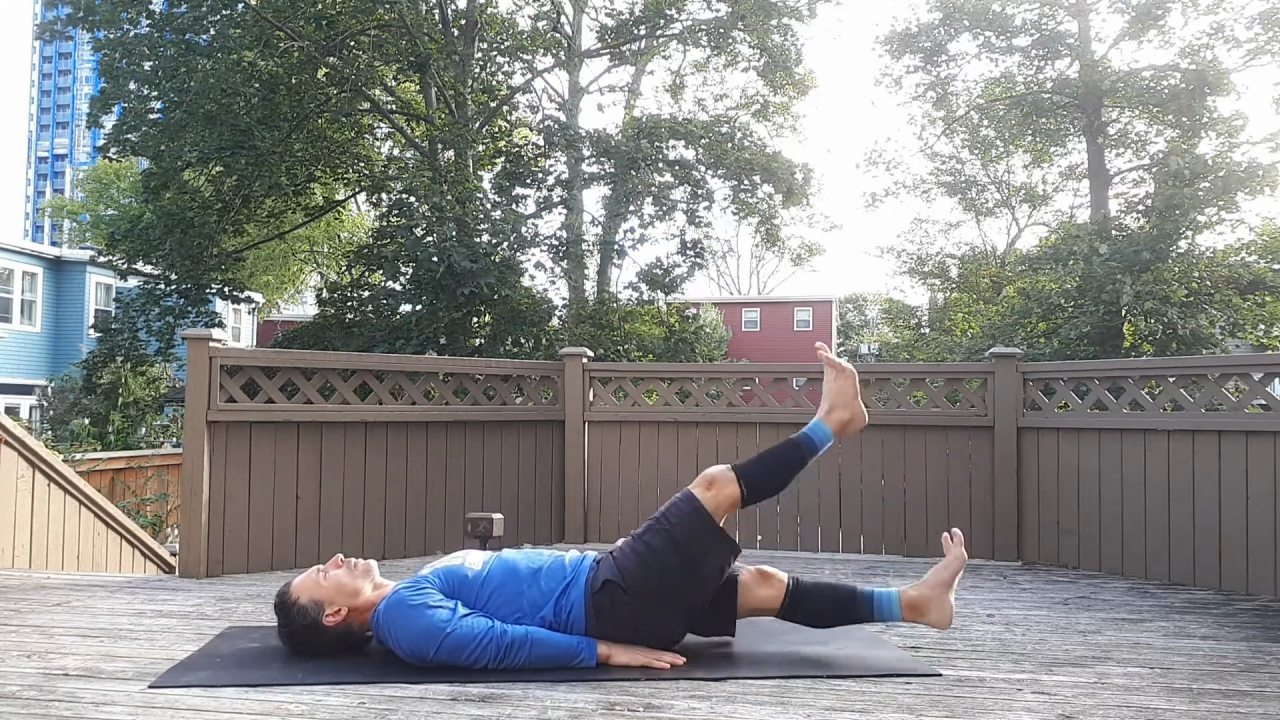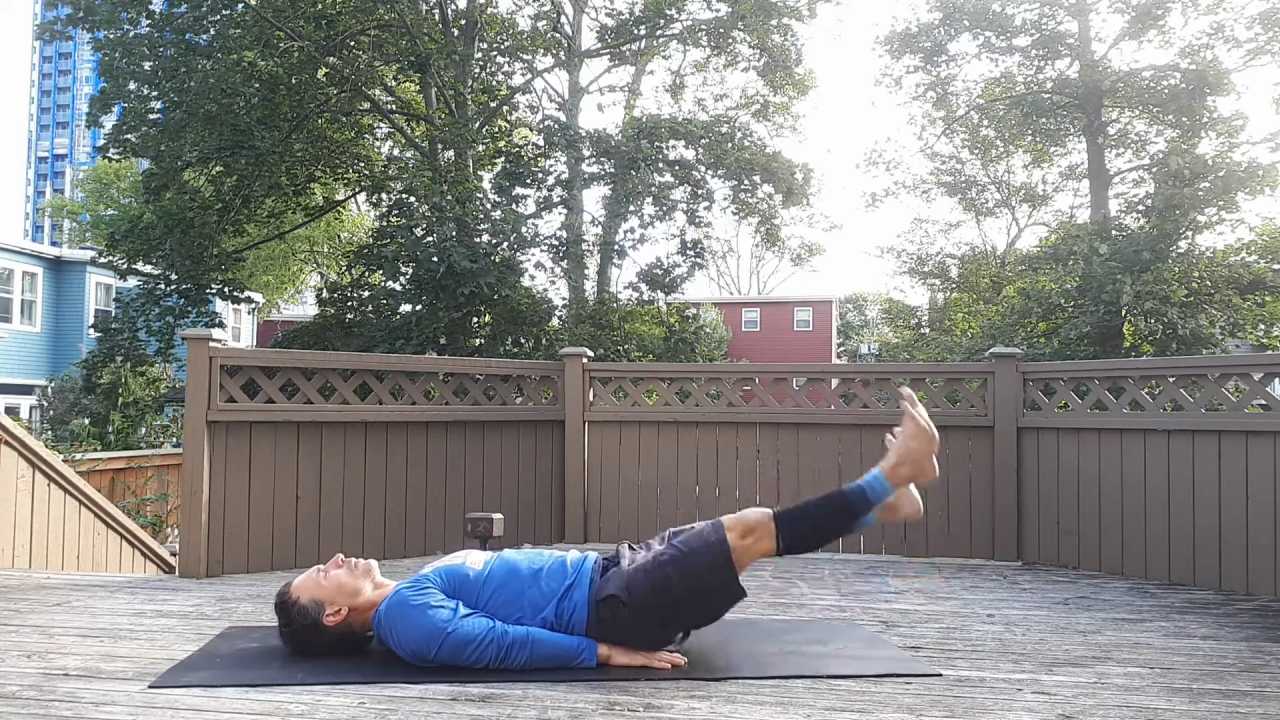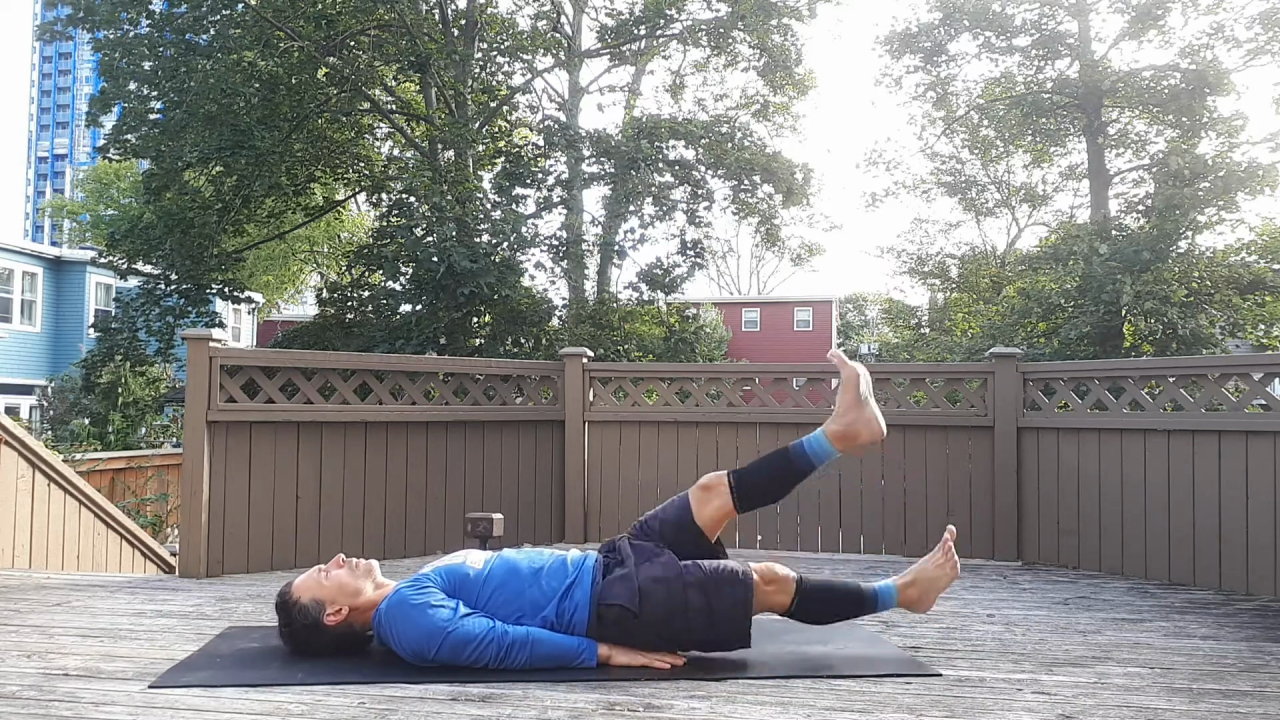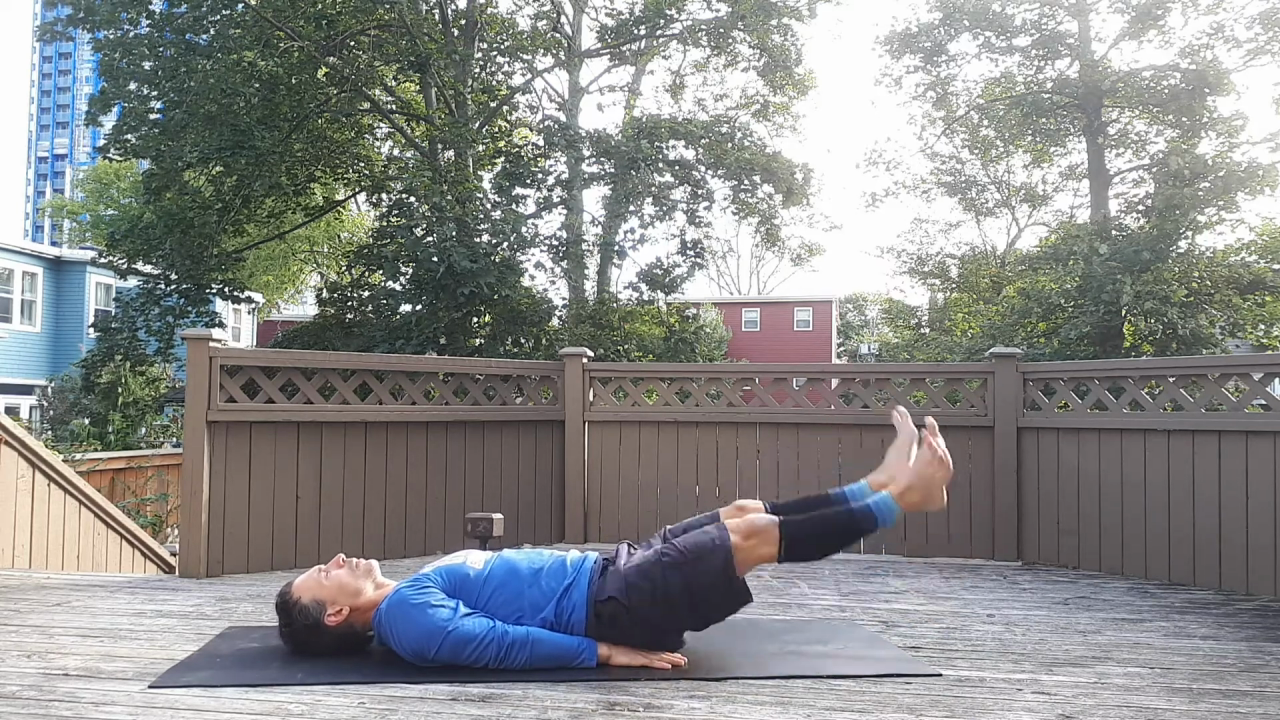
dt=0.3s
person 1, frame 1
left shoulder: (413, 595)
right shoulder: (405, 620)
right elbow: (504, 644)
right wrist: (610, 650)
left hip: (601, 578)
right hip: (609, 602)
left knee: (760, 583)
right knee: (717, 484)
left ankle: (909, 601)
right ankle: (830, 421)
person 1, frame 2
left shoulder: (410, 593)
right shoulder: (402, 620)
right elbow: (499, 644)
right wrist: (607, 652)
left hip: (603, 576)
right hip: (608, 606)
left knee: (746, 523)
right knee: (751, 530)
left ankle: (876, 496)
right ankle: (890, 476)
person 1, frame 3
left shoulder: (413, 592)
right shoulder: (405, 618)
right elbow: (503, 643)
right wrist: (609, 650)
left hip: (605, 570)
right hip: (610, 607)
left knee: (715, 492)
right knee: (769, 581)
left ankle: (841, 432)
right ankle: (899, 592)
person 1, frame 4
left shoulder: (411, 591)
right shoulder: (403, 619)
right elbow: (498, 642)
right wrist: (610, 651)
left hip: (603, 578)
right hip: (609, 607)
left knee: (747, 520)
right knee: (755, 532)
left ankle: (881, 492)
right ankle: (898, 498)
